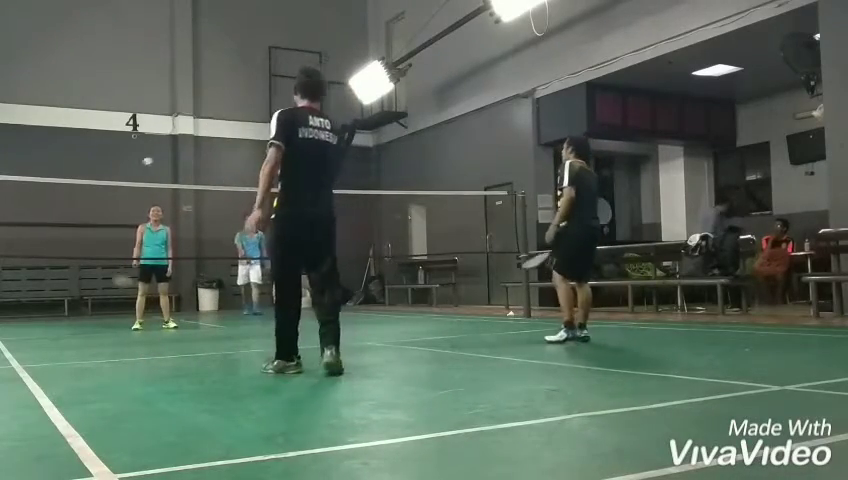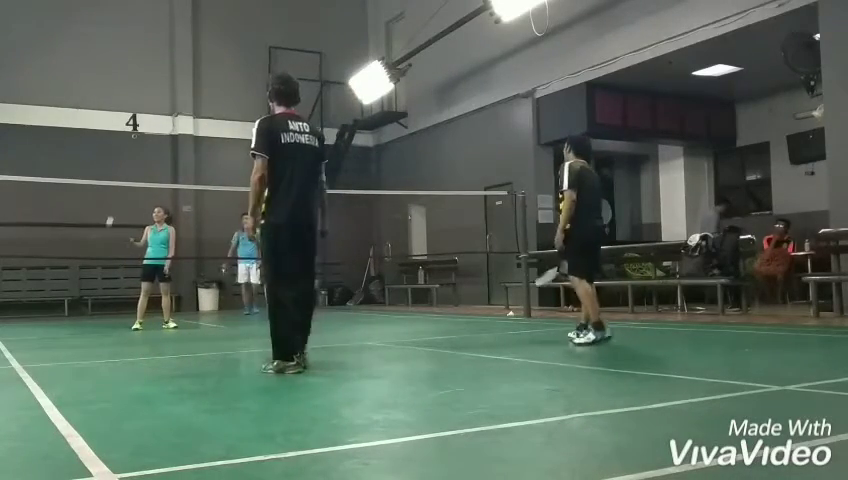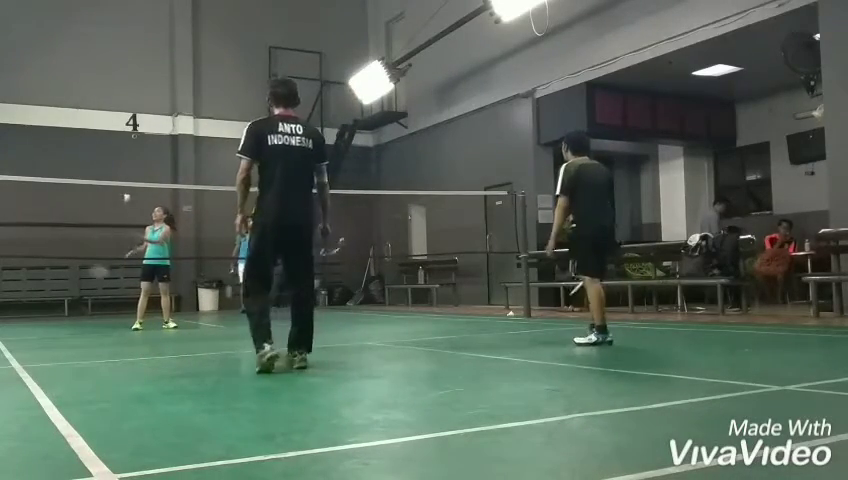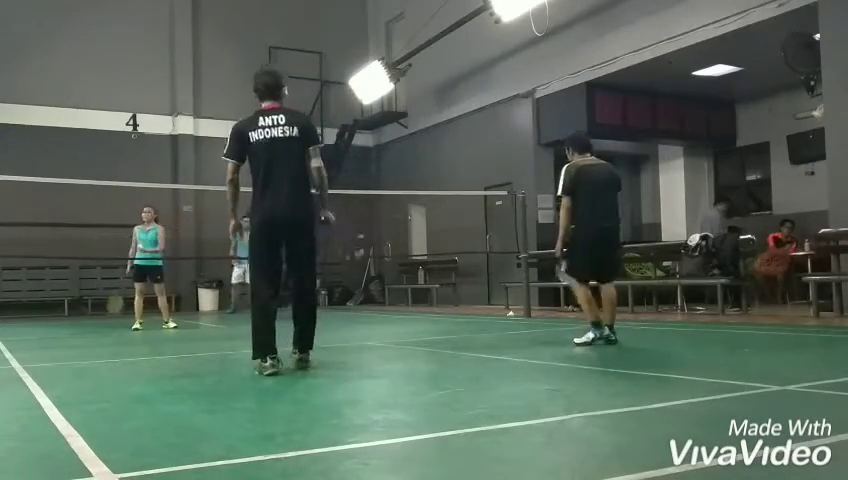
dt=0.4s
person 1, frame 1
left shoulder: (286, 117)
right shoulder: (333, 129)
left elbow: (272, 162)
left wrist: (259, 207)
left hip: (291, 214)
right hip: (323, 216)
left knee: (287, 286)
right knee: (326, 285)
left ankle: (287, 356)
right ankle: (330, 347)
person 1, frame 2
left shoulder: (267, 125)
right shoulder: (315, 132)
left elbow: (260, 174)
left wrist: (252, 214)
right wrist: (322, 219)
left hip: (278, 218)
right hip: (307, 219)
left knee: (279, 286)
right knee: (304, 284)
left ankle: (286, 356)
right ankle: (298, 350)
person 1, frame 3
left shoulder: (258, 129)
right shoulder: (313, 134)
left elbow: (244, 175)
right elbow: (322, 182)
left wrist: (241, 211)
right wrist: (325, 219)
left hip: (269, 219)
right hip: (302, 220)
left knee: (256, 285)
right knee: (302, 286)
left ankle: (264, 344)
right ankle: (298, 351)
person 1, frame 4
left shoulder: (243, 128)
right shoulder: (302, 121)
left elbow: (231, 177)
right elbow: (317, 168)
left wrist: (233, 215)
right wrist: (325, 206)
left hip: (264, 216)
right hip: (300, 214)
left knee: (264, 288)
right knee: (304, 284)
left ankle: (267, 356)
right ankle: (302, 350)
person 2, frame 1
left shoulder: (569, 165)
right shoulder: (591, 174)
left elbow: (569, 196)
left wrist: (554, 225)
left hip: (574, 230)
right hip: (591, 229)
left knee: (560, 277)
right knee: (581, 280)
left ankle: (569, 327)
right ankle: (582, 328)
person 2, frame 2
left shoulder: (570, 166)
right shoulder: (592, 173)
left elbow: (570, 198)
left wrist: (560, 230)
left hip: (580, 230)
right hip: (595, 229)
left knee: (576, 278)
right knee: (586, 280)
left ankle: (599, 327)
right ankle: (584, 328)
person 2, frame 3
left shoulder: (569, 168)
right shoulder: (602, 169)
left elbow: (563, 205)
left wrist: (553, 237)
left hip: (586, 230)
right hip: (606, 229)
left knee: (590, 279)
right knee: (594, 279)
left ankle: (601, 331)
right ankle: (597, 326)
person 2, frame 4
left shoulder: (571, 169)
right shoulder: (609, 169)
left elbow: (566, 206)
right elbow: (615, 199)
left wrist: (561, 238)
left hip: (585, 232)
right hip: (610, 231)
left knee: (578, 281)
right knee: (607, 281)
left ankle: (596, 327)
right ankle: (609, 330)
